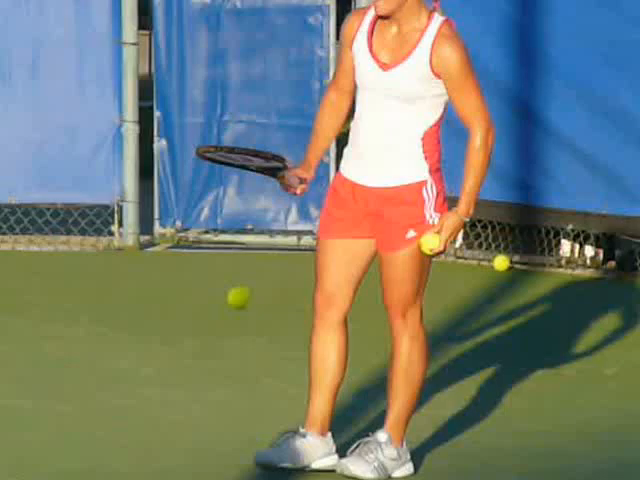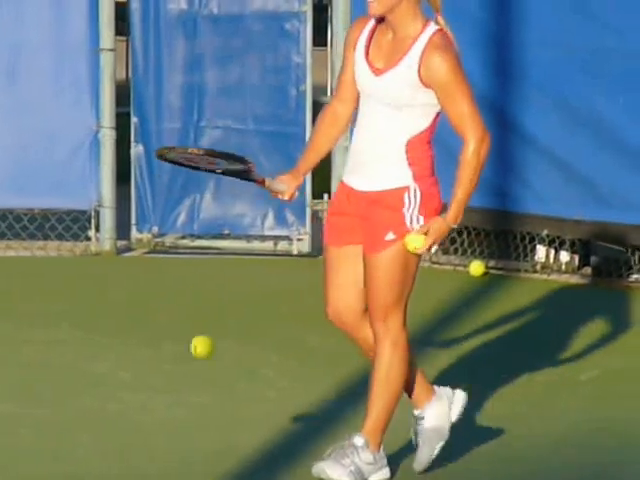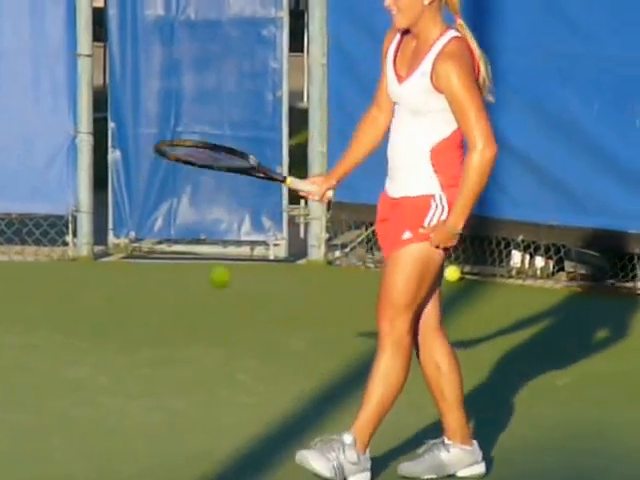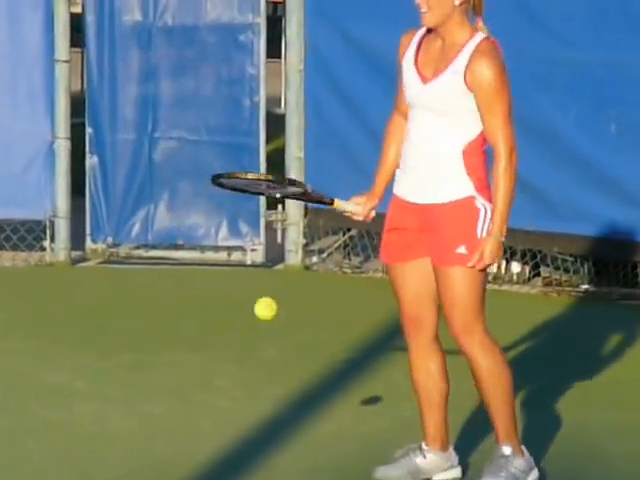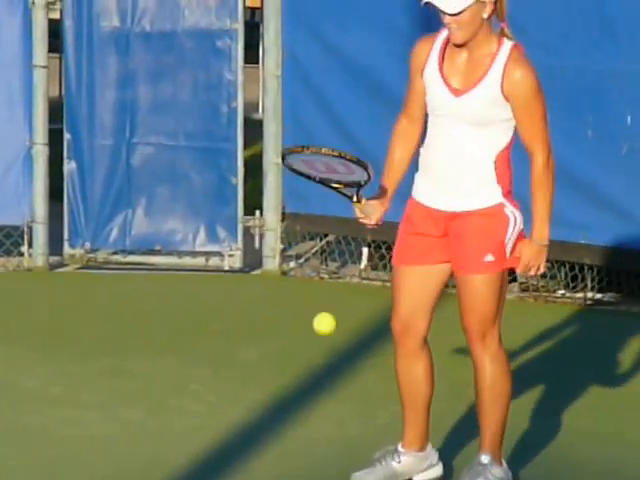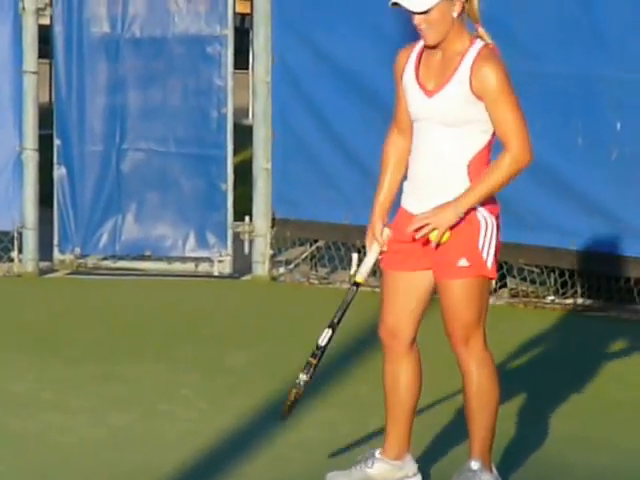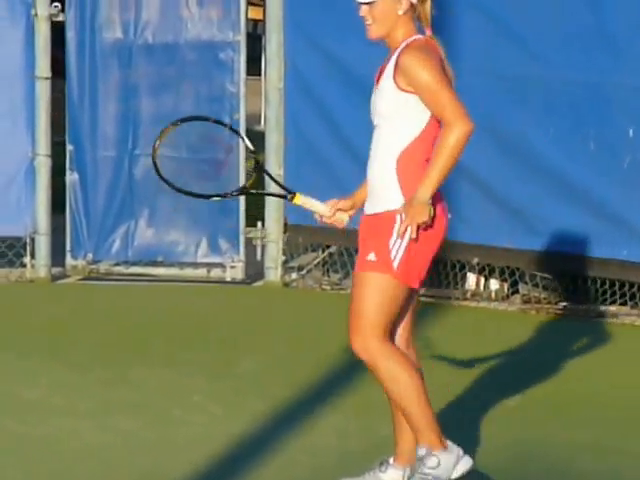
dt=0.5s
person 1, frame 1
left shoulder: (444, 45)
left elbow: (481, 130)
left wrist: (464, 208)
right wrist: (310, 162)
left hip: (410, 194)
right hip: (353, 186)
left knee: (402, 317)
right knee: (327, 305)
right ankle: (316, 437)
person 1, frame 2
left shoulder: (435, 54)
left elbow: (476, 138)
left wrist: (452, 215)
right wrist: (300, 171)
left hip: (401, 197)
right hip: (353, 191)
left knee: (385, 321)
right knee: (343, 311)
right ankle: (432, 401)
person 1, frame 3
left shoulder: (450, 61)
right shoulder: (395, 42)
left elbow: (484, 147)
left wrist: (457, 221)
right wrist: (335, 175)
left hip: (433, 205)
right hip: (398, 199)
left knee: (392, 325)
right knee: (423, 325)
person 1, frame 4
left shoulder: (481, 61)
right shoulder: (412, 43)
left elbow: (505, 151)
left wrist: (497, 231)
right wrist: (377, 190)
left hip: (459, 206)
right hip: (408, 205)
left knee: (468, 334)
right knee: (416, 329)
person 1, frame 5
left shoulder: (514, 69)
right shoulder: (426, 50)
left elbow: (541, 156)
left wrist: (540, 234)
right wrist: (385, 194)
left hip: (484, 216)
right hip: (425, 211)
left knee: (481, 339)
right knee: (405, 330)
person 1, frame 6
left shoulder: (485, 66)
right shoulder: (408, 59)
left elbow: (519, 151)
left wrist: (458, 207)
right wrist: (378, 212)
left hip: (466, 221)
right hip: (413, 218)
left knee: (467, 344)
right knee: (393, 334)
person 1, frame 7
left shoulder: (414, 55)
right shoulder: (400, 61)
left elbow: (460, 125)
left wrist: (420, 197)
right wrist: (356, 200)
left hip: (407, 221)
right hip: (388, 217)
left knee: (367, 340)
right knee: (392, 343)
